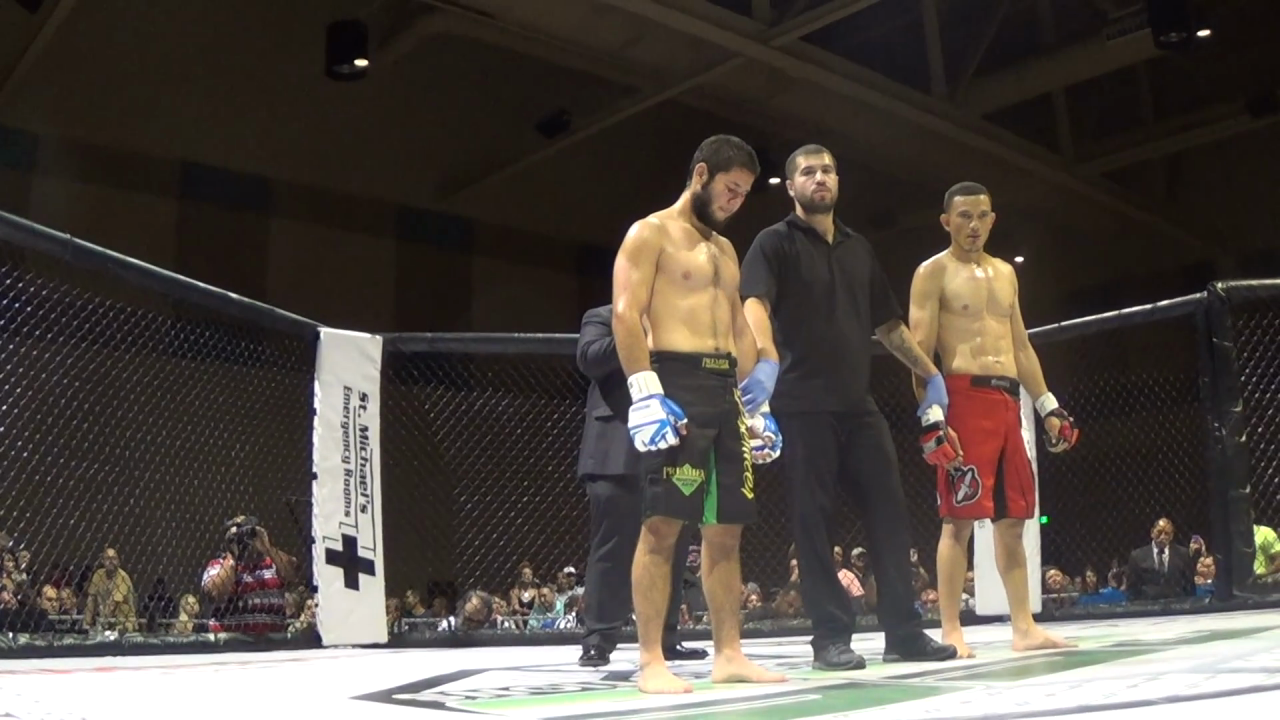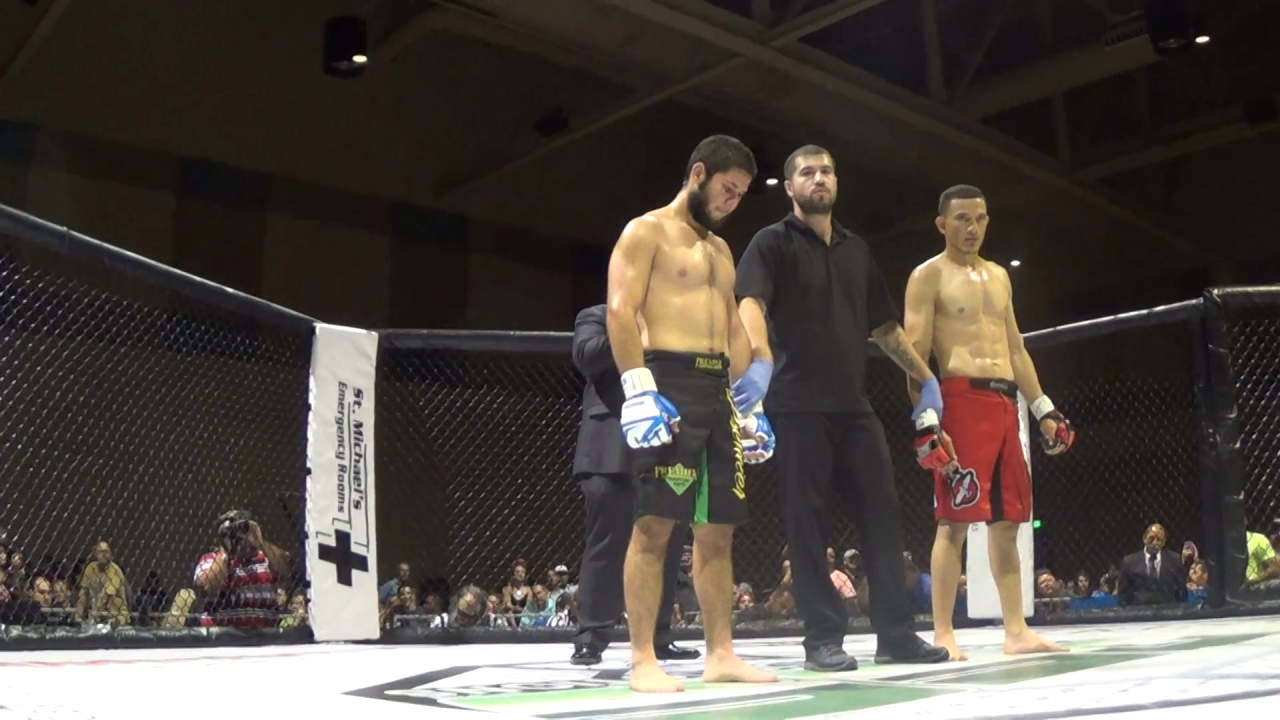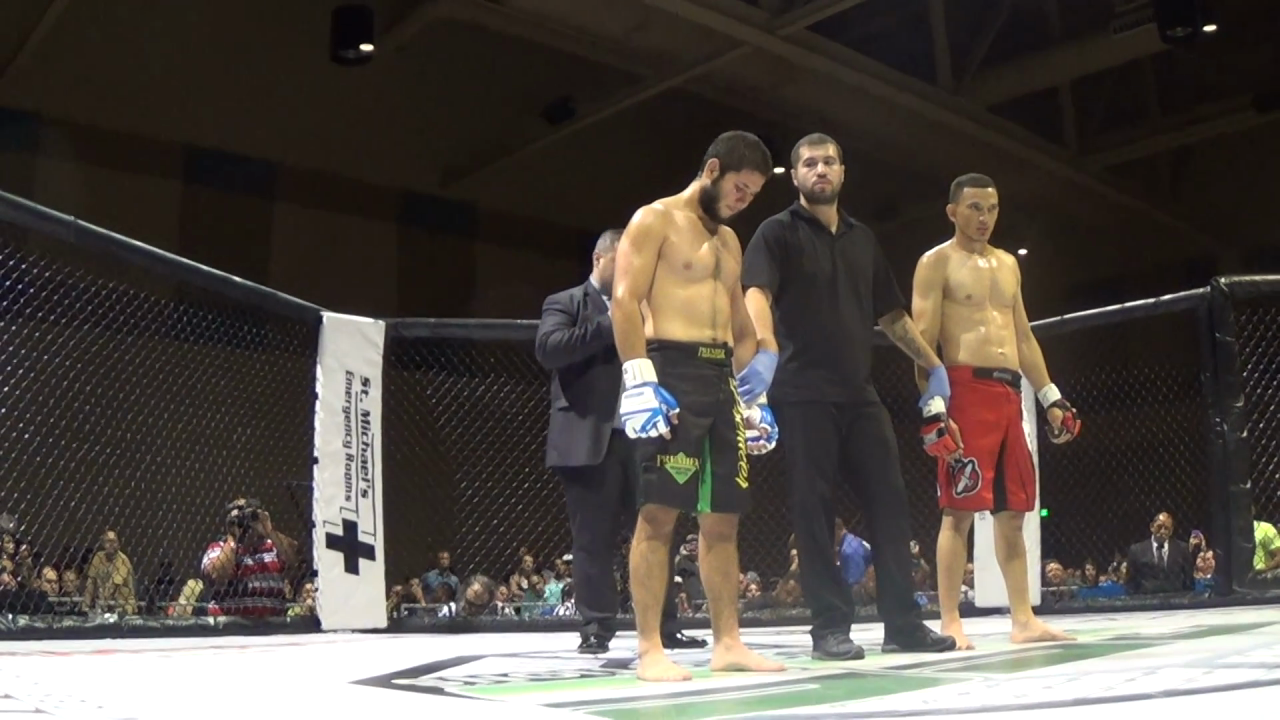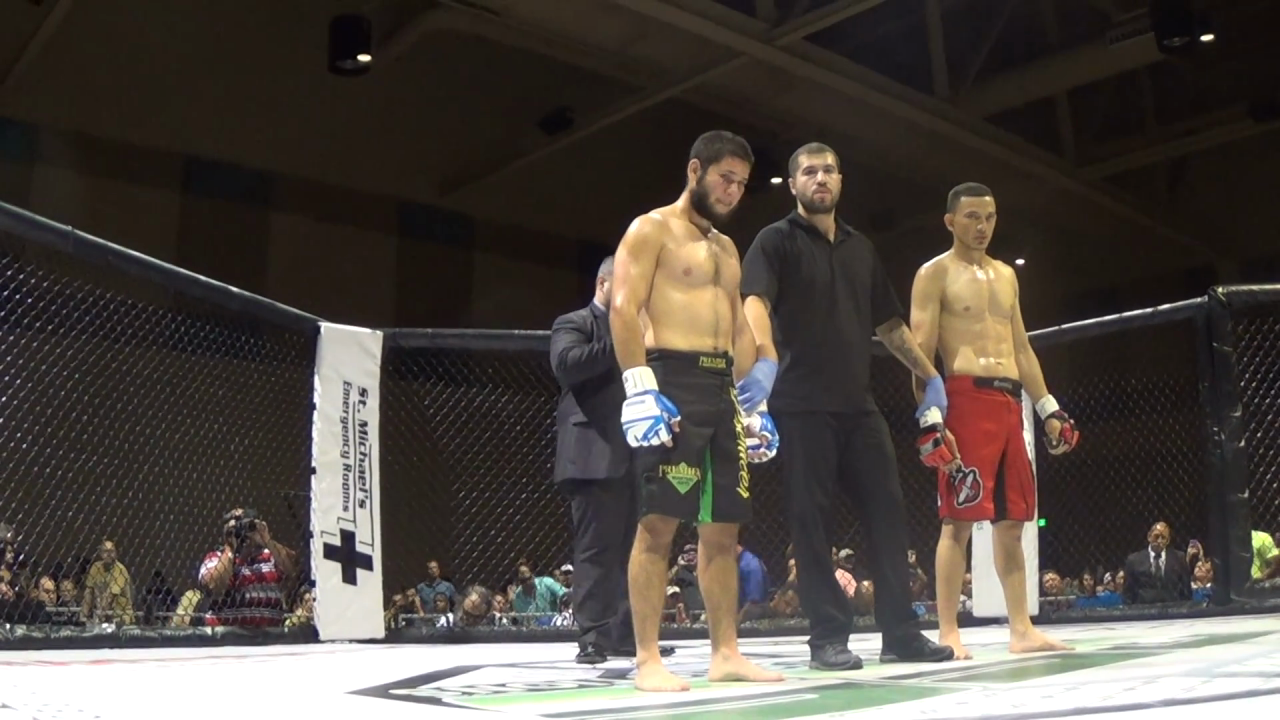
dt=1s
person 1, frame 1
left shoulder: (725, 250)
right shoulder: (650, 233)
right elbow: (626, 316)
right wrist: (647, 394)
left hip: (725, 391)
right hip: (675, 383)
left knee: (726, 530)
right knee: (662, 525)
left ankle: (729, 654)
right ankle: (651, 662)
person 1, frame 2
left shoulder: (720, 250)
right shoulder: (646, 232)
right elbow: (620, 312)
right wrist: (639, 390)
left hip: (717, 391)
right hip: (668, 382)
left knee: (717, 529)
right knee: (654, 524)
left ankle: (720, 653)
right ankle: (643, 661)
person 1, frame 3
left shoulder: (729, 241)
right shoulder: (655, 220)
right elbow: (625, 300)
right wrist: (640, 382)
left hip: (721, 380)
right hip: (671, 371)
left knee: (723, 517)
right knee: (659, 513)
left ankle: (728, 643)
right ankle: (650, 650)
person 1, frame 4
left shoulder: (727, 249)
right shoulder: (651, 229)
right elbow: (623, 310)
right wrist: (640, 390)
left hip: (721, 388)
right hip: (672, 380)
left knee: (723, 527)
right knee: (659, 522)
left ankle: (726, 654)
right ankle: (648, 661)
person 2, frame 1
left shoulder: (858, 248)
right shoulder: (775, 242)
left elbow: (888, 324)
right elbow: (755, 304)
left wrist: (931, 374)
left hip: (858, 401)
right hip: (802, 402)
left knee: (890, 511)
right knee: (812, 519)
left ankle: (903, 631)
right ankle: (831, 637)
person 2, frame 2
left shoulder: (856, 250)
right shoulder: (773, 242)
left elbow: (884, 326)
right elbow: (751, 303)
left wrist: (926, 378)
right wrist: (761, 360)
left hip: (853, 403)
right hip: (797, 403)
left knee: (883, 513)
right knee: (806, 520)
left ankle: (895, 633)
right ankle: (822, 638)
person 2, frame 3
left shoulder: (862, 239)
right shoulder: (778, 232)
left elbow: (891, 314)
right elbow: (757, 294)
left wrist: (934, 365)
right wrist: (766, 350)
left hip: (859, 392)
right hip: (803, 393)
left knee: (890, 501)
right knee: (814, 508)
left ankle: (902, 622)
right ankle: (830, 627)
person 2, frame 4
left shoulder: (860, 247)
right shoulder: (777, 241)
left elbow: (888, 323)
right elbow: (755, 302)
left wrist: (931, 376)
right wrist: (766, 359)
left hip: (857, 402)
right hip: (801, 403)
left knee: (888, 511)
right knee: (811, 519)
left ankle: (901, 632)
right ankle: (828, 637)
person 3, frame 1
left shoulder: (1005, 273)
right shoulder: (933, 273)
right elbow: (920, 352)
left wrist: (1048, 407)
right wrist: (931, 416)
left hip: (1008, 401)
right hip: (964, 398)
left knee: (1013, 519)
right knee: (959, 518)
left ankle: (1024, 627)
right ankle: (952, 631)
person 3, frame 2
left shoulder: (998, 276)
right shoulder: (928, 276)
right elbow: (915, 355)
left wrist: (1044, 409)
right wrist: (925, 421)
left hip: (1005, 404)
right hip: (962, 400)
left knee: (1007, 523)
right knee: (954, 521)
left ankle: (1016, 631)
right ankle: (944, 634)
person 3, frame 3
left shoulder: (1008, 265)
right shoulder: (936, 263)
left elbow: (1024, 337)
right elbow: (923, 341)
left wrist: (1051, 399)
right wrist: (933, 407)
left hip: (1009, 393)
right hip: (966, 389)
left knee: (1012, 512)
right knee: (959, 510)
left ankle: (1024, 620)
right ankle: (950, 622)
person 3, frame 4
left shoulder: (1005, 276)
right shoulder: (935, 274)
right elbow: (921, 353)
left wrist: (1049, 410)
right wrist: (930, 419)
left hip: (1010, 404)
right hip: (966, 400)
left knee: (1012, 522)
right knee: (958, 521)
left ankle: (1022, 630)
right ankle: (948, 633)
person 4, frame 1
right shoulder: (603, 318)
right elbow: (589, 358)
right hip: (619, 453)
left knee: (671, 549)
right knee: (612, 548)
left ankle: (665, 639)
right ankle: (598, 641)
person 4, frame 2
right shoulder: (597, 317)
right elbow: (586, 356)
right hip: (613, 451)
left knee: (665, 548)
right knee: (605, 545)
left ankle: (657, 638)
right ankle: (591, 639)
person 4, frame 3
right shoulder: (565, 303)
right elbow: (547, 349)
right wrist: (609, 324)
right hip: (590, 440)
right knee: (593, 539)
left ankle: (664, 627)
right ankle: (596, 628)
person 4, frame 4
right shoulder: (574, 324)
right elbow: (565, 364)
left hip: (636, 457)
right hip: (596, 456)
left knee: (633, 549)
right knee: (596, 547)
left ankle: (625, 635)
right ankle: (593, 637)
